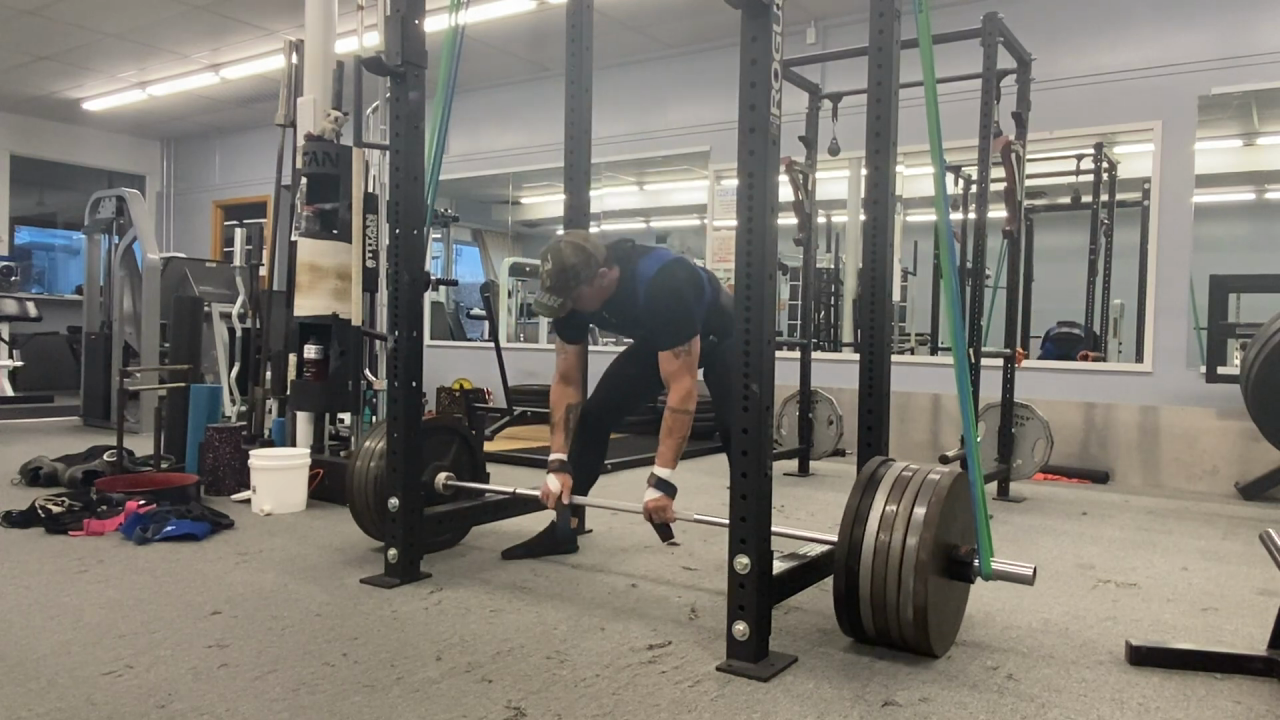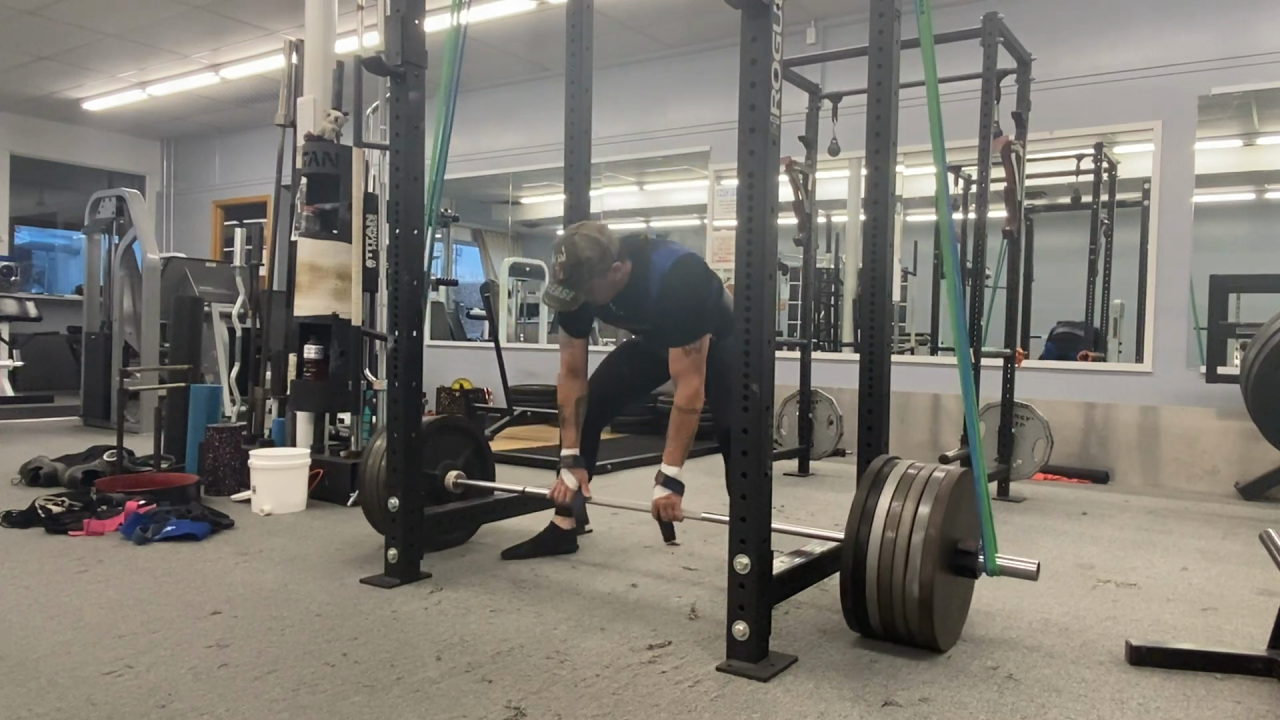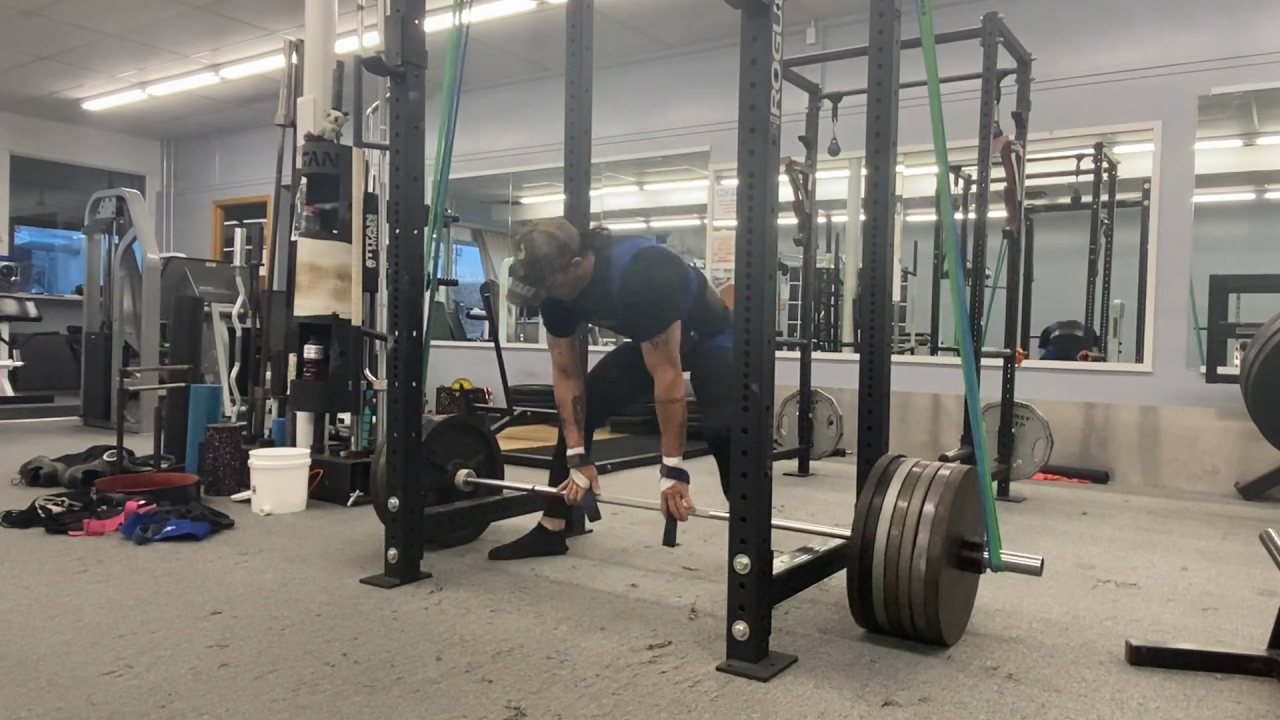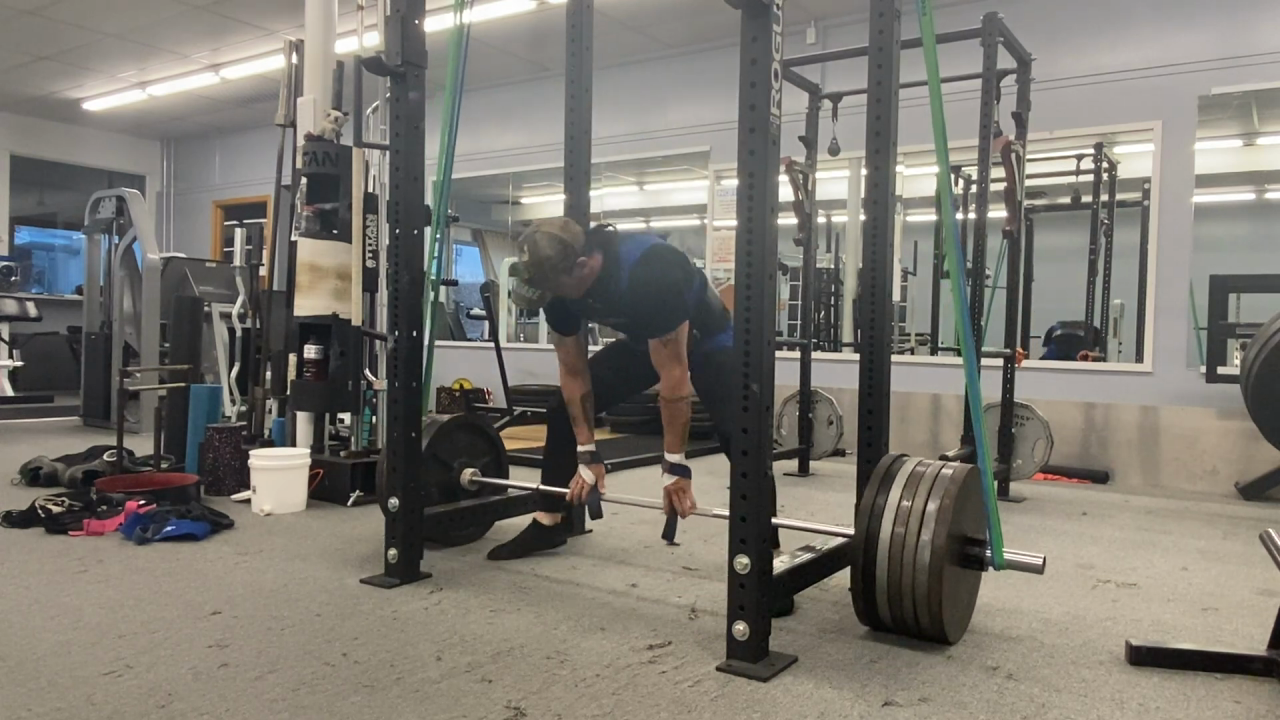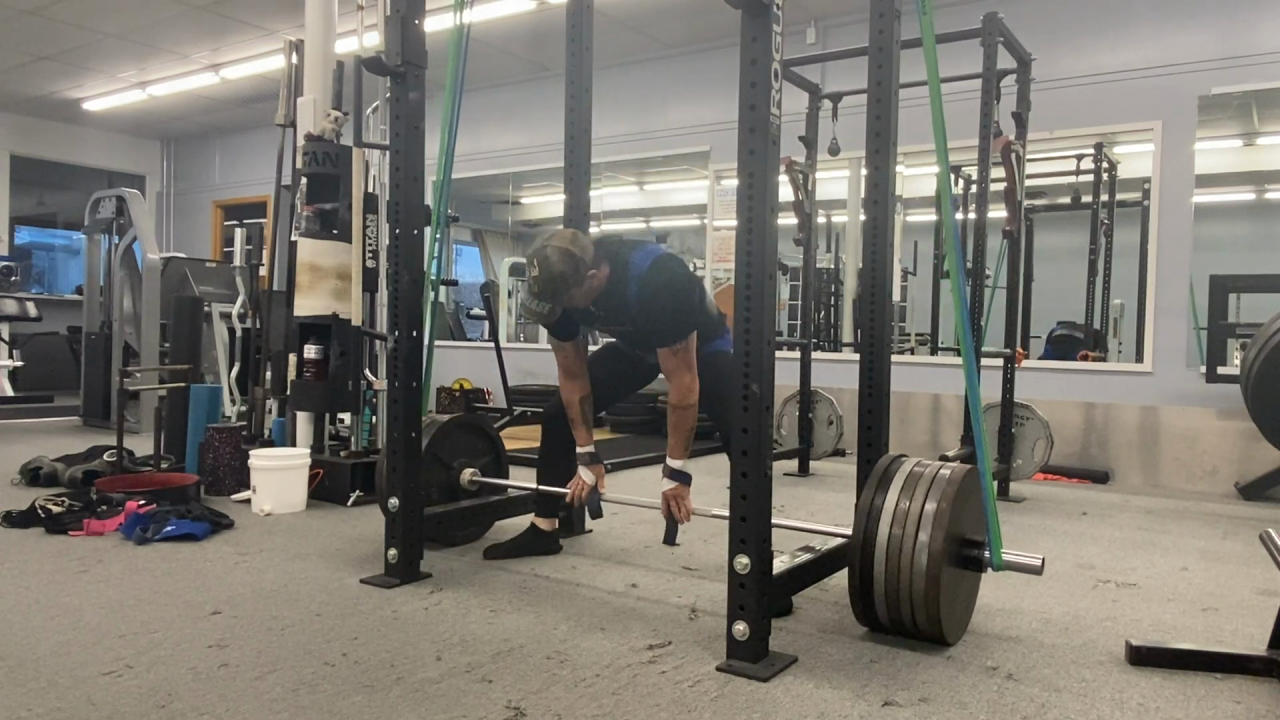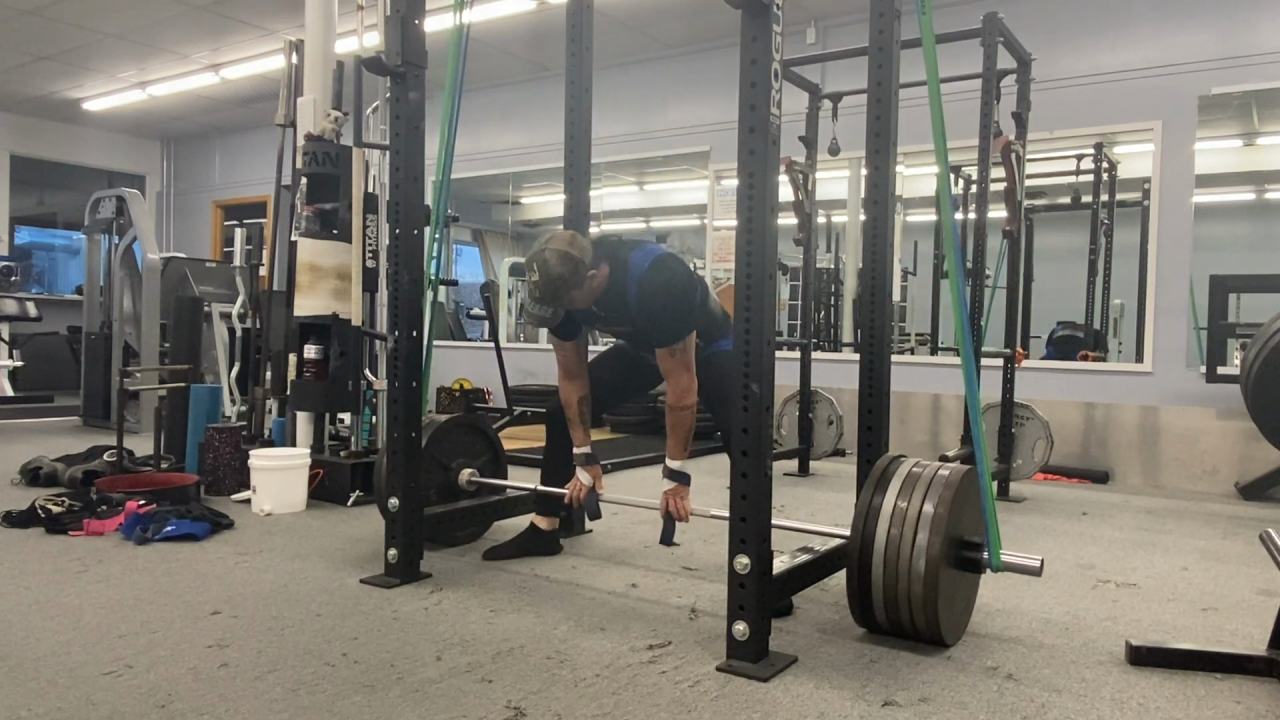
dt=0.3s
person 1, frame 1
left shoulder: (664, 283)
right shoulder: (571, 294)
left elbow: (682, 387)
right elbow: (567, 381)
left wrist: (662, 481)
right wrist: (558, 464)
left hip: (719, 336)
right hip: (656, 341)
right knee: (595, 413)
right ankle: (565, 527)
person 1, frame 2
left shoulder: (678, 278)
right shoulder: (579, 282)
left elbow: (690, 386)
right elbow: (571, 373)
left wrist: (669, 480)
right wrist: (570, 460)
left hip: (717, 339)
right hip: (653, 340)
left knee: (732, 428)
right knee: (582, 411)
right ankle: (564, 527)
person 1, frame 3
left shoulder: (641, 272)
right shoulder: (555, 288)
left elbow: (666, 375)
right elbow: (566, 373)
left wrist: (673, 470)
right wrist: (577, 459)
left hip: (708, 337)
right hip: (645, 341)
left knee: (721, 430)
right knee: (578, 413)
right ankle: (550, 531)
person 1, frame 4
left shoulder: (649, 272)
right shoulder: (558, 285)
left elbow: (673, 374)
right elbow: (574, 372)
left wrist: (675, 466)
right wrist: (587, 456)
left hip: (705, 337)
right hip: (641, 340)
left knee: (736, 433)
right knee: (564, 413)
right ankle: (547, 526)
person 1, frame 5
left shoulder: (658, 279)
right shoulder: (557, 287)
left elbow: (683, 382)
right elbow: (572, 375)
left wrist: (676, 473)
right wrist: (587, 458)
left hip: (702, 344)
right hip: (633, 345)
right knee: (558, 415)
right ankle: (543, 530)
person 1, frame 6
left shoulder: (658, 279)
right shoulder: (561, 286)
left elbow: (682, 383)
right elbow: (572, 376)
left wrist: (676, 475)
right wrist: (583, 458)
left hip: (707, 346)
right hip: (640, 347)
right knee: (561, 414)
right ankle: (543, 529)
